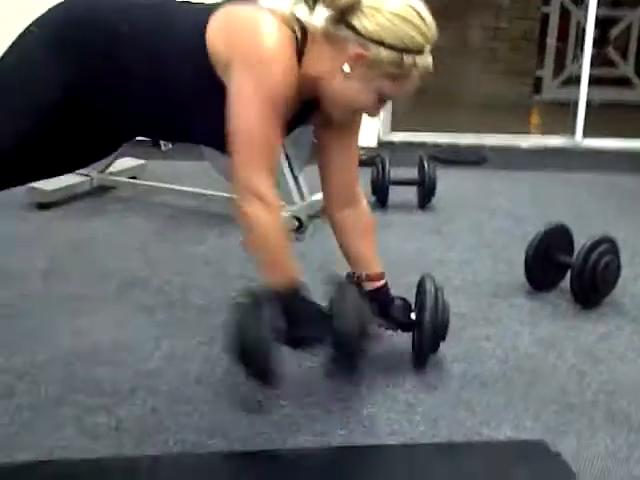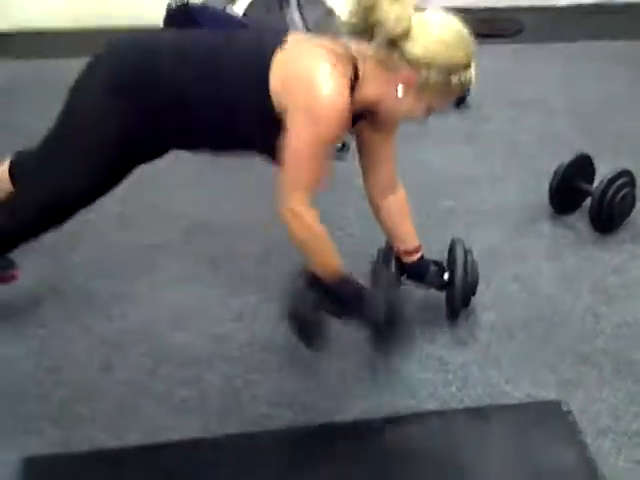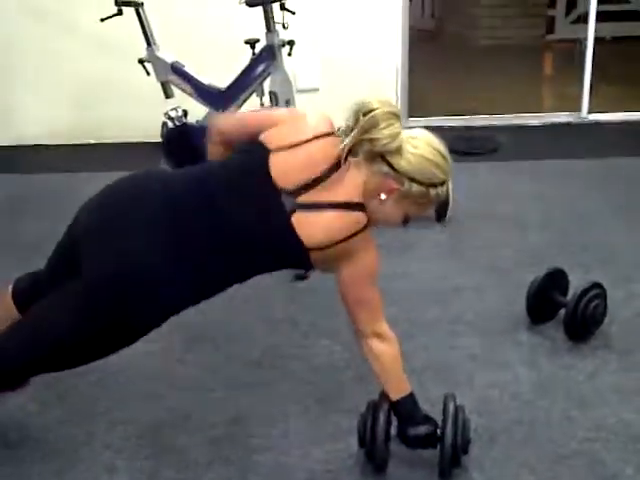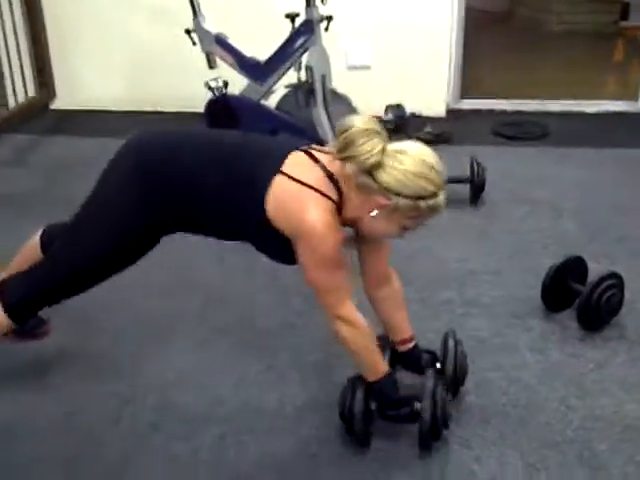
dt=1s
person 1, frame 1
left shoulder: (334, 92)
right shoulder: (268, 49)
left elbow: (347, 203)
right elbow: (254, 194)
left wrist: (379, 294)
right wrist: (294, 302)
left hip: (122, 107)
person 1, frame 2
left shoulder: (371, 81)
right shoulder: (325, 94)
left elbow: (385, 188)
right elbow: (295, 207)
left wrist: (415, 261)
right wrist: (338, 286)
left hip: (152, 84)
right hip: (128, 90)
right knee: (44, 192)
person 1, frame 3
left shoulder: (312, 130)
right shoulder: (351, 238)
left elbow: (220, 131)
right elbow: (374, 332)
right wrist: (409, 412)
left hip: (122, 203)
right hip: (137, 282)
left knee: (45, 287)
person 1, frame 4
left shoulder: (363, 183)
right shoulder: (314, 216)
left elbow: (381, 282)
right elbow: (342, 315)
left wrist: (408, 350)
right wrist: (387, 388)
left hip: (179, 171)
right hip: (148, 176)
left knee: (76, 243)
right knee: (59, 273)
